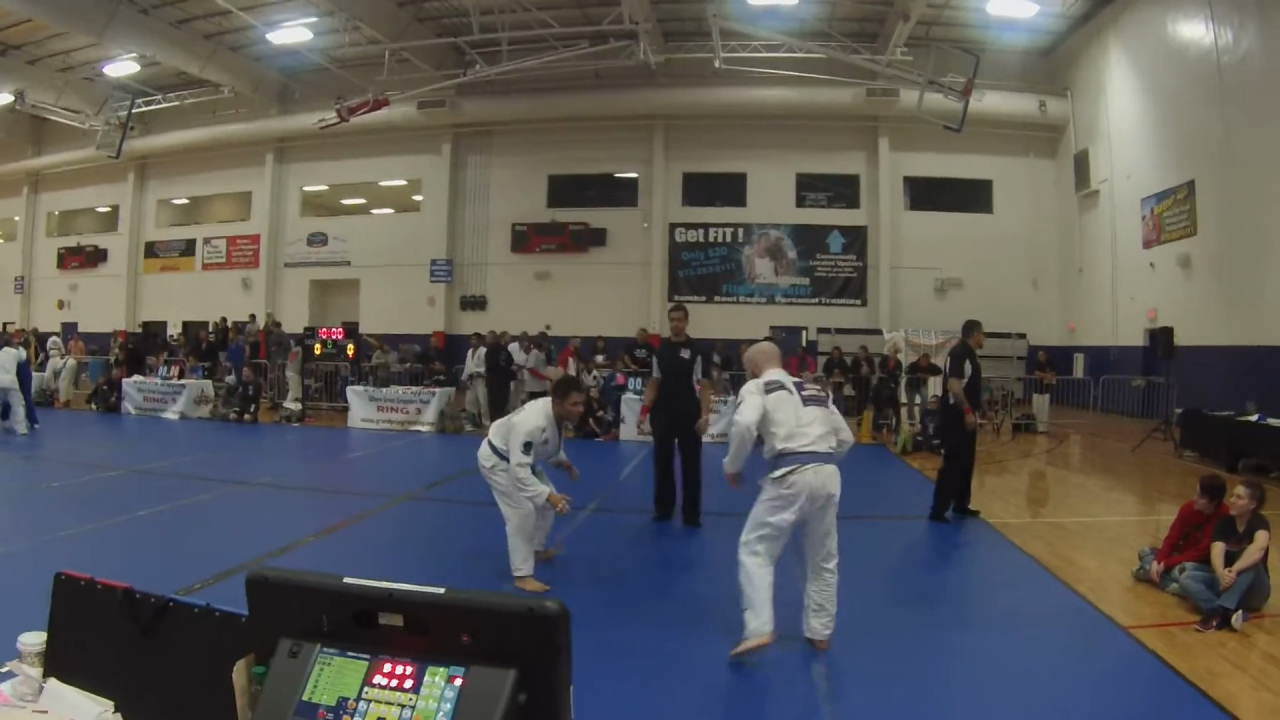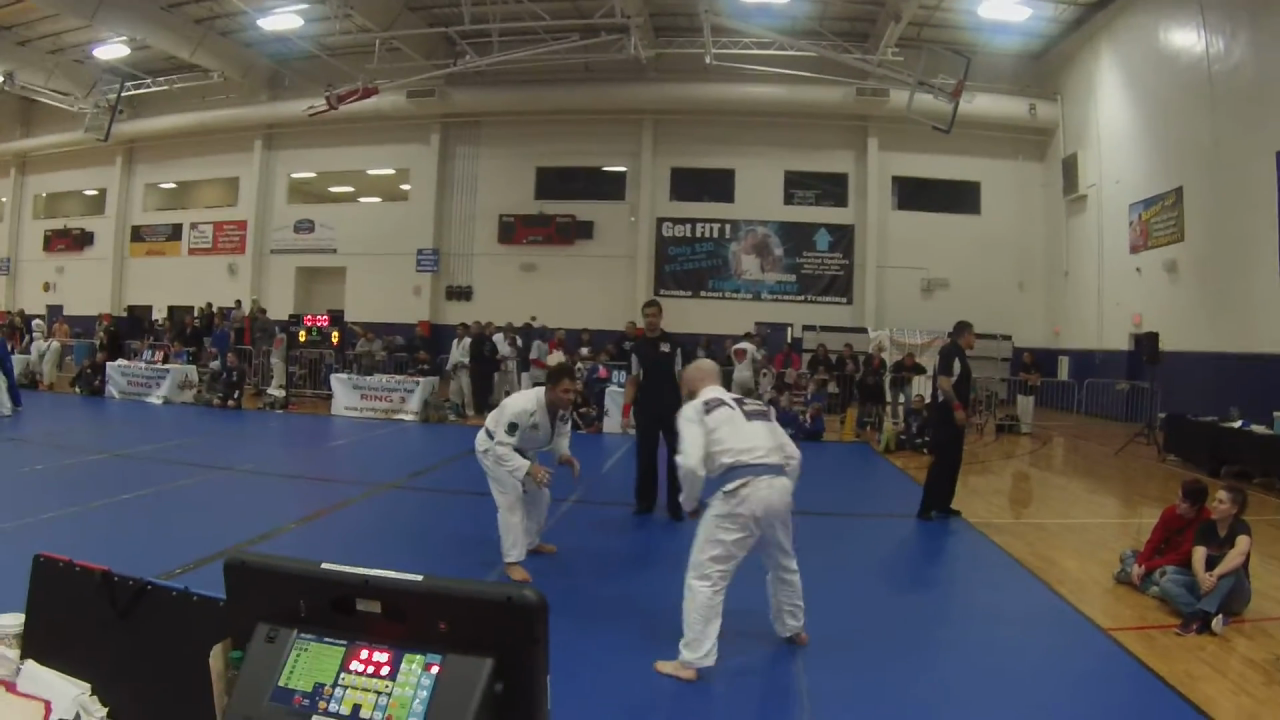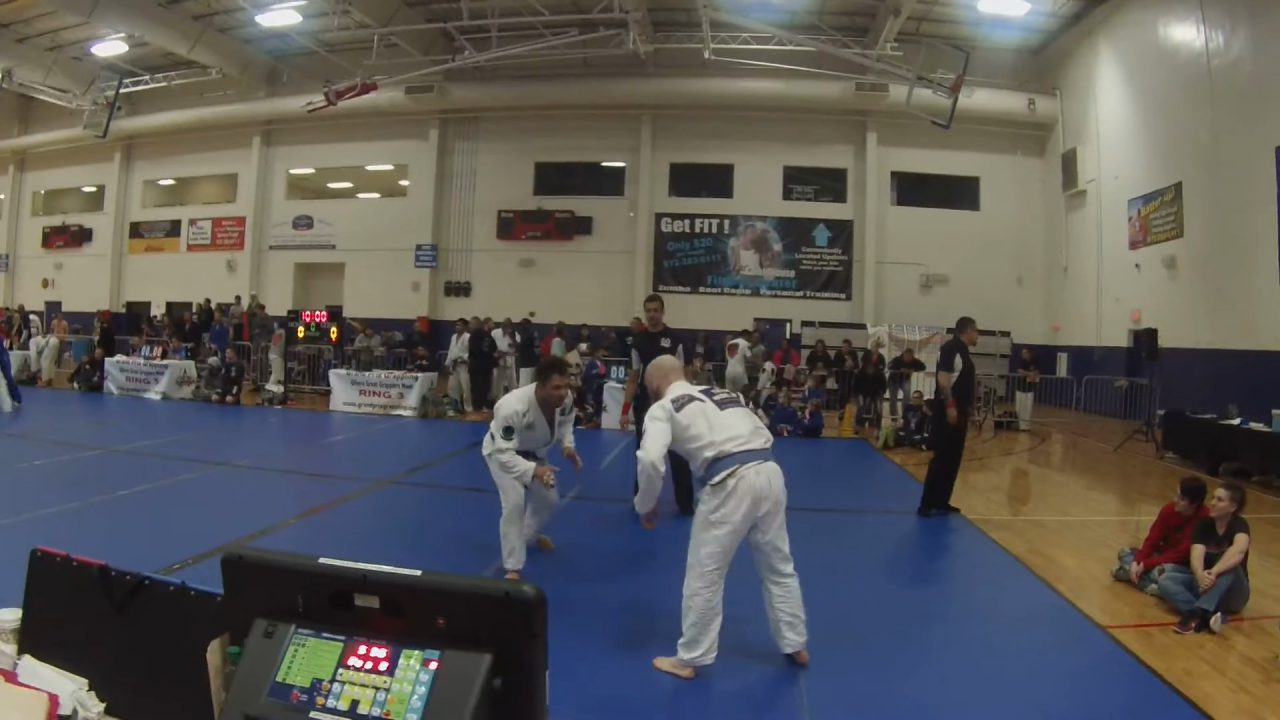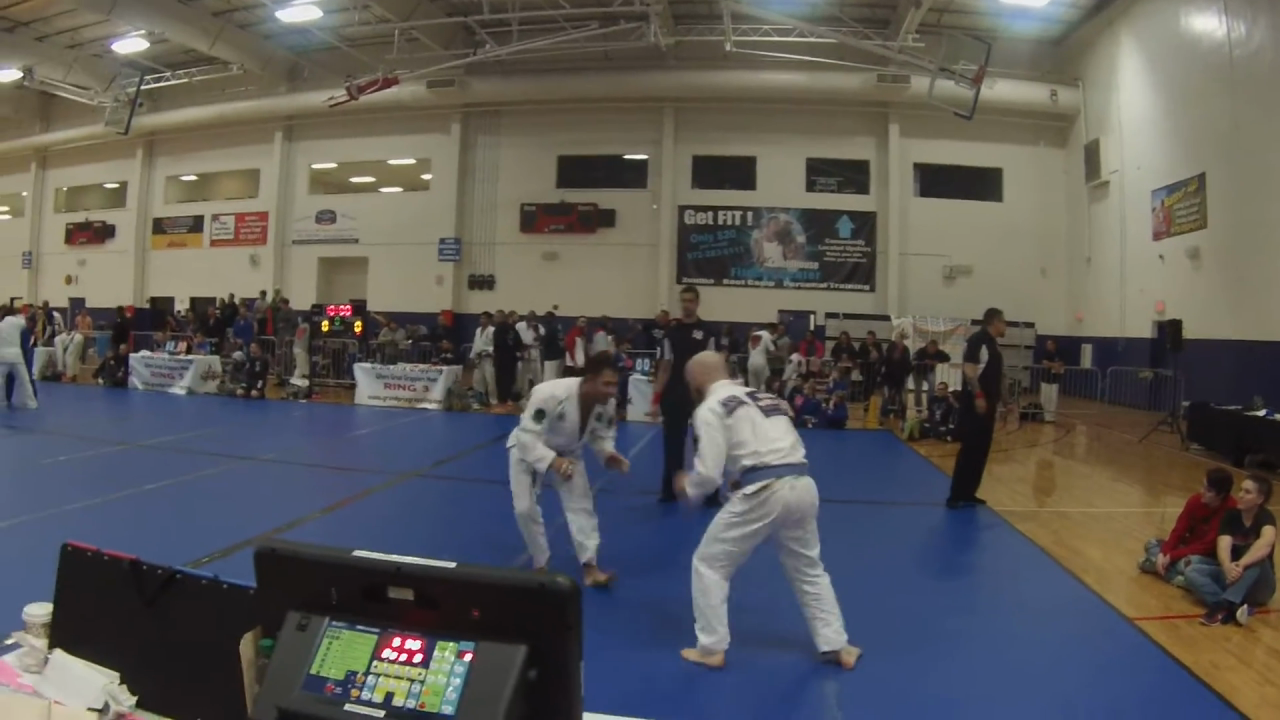
dt=0.3s
person 1, frame 1
left shoulder: (756, 388)
right shoulder: (815, 390)
left elbow: (743, 425)
right elbow: (845, 437)
left wrist: (732, 467)
left hip: (790, 478)
right hip: (827, 475)
left knee: (755, 550)
right knee: (822, 559)
left ankle: (759, 630)
right ankle: (819, 631)
person 1, frame 2
left shoulder: (694, 409)
right shoulder: (757, 406)
left elbow: (691, 464)
right elbow: (792, 456)
left wrist: (689, 502)
left hip: (741, 492)
right hip: (778, 486)
left knee: (705, 574)
right knee: (783, 563)
left ankle: (690, 661)
right ankle: (794, 629)
person 1, frame 3
left shoulder: (661, 409)
right shoulder: (725, 395)
left elbow: (651, 461)
right elbow: (766, 437)
left wrist: (644, 506)
left hip: (731, 484)
right hip: (769, 473)
left knee: (704, 573)
right knee: (779, 567)
left ankle: (688, 659)
right ankle: (796, 646)
person 1, frame 4
left shoulder: (710, 410)
right shoulder: (766, 399)
left elbow: (709, 473)
left wrist: (687, 485)
left hip: (764, 493)
right hip: (803, 487)
left knee: (709, 563)
right knee: (809, 570)
left ankle: (711, 648)
right ankle: (837, 647)
person 2, frame 1
left shoulder: (562, 414)
right shoulder: (530, 423)
left elbow: (554, 441)
right elbow: (519, 471)
left wrist: (563, 459)
right wrist: (548, 495)
left hip: (521, 458)
right hip: (498, 460)
left knee: (546, 504)
right knee: (522, 511)
left ankle: (537, 547)
right ankle: (522, 574)
person 2, frame 2
left shoulder: (562, 405)
right shoulder: (520, 407)
left elbow: (561, 432)
right elbow: (502, 449)
left wrist: (564, 454)
right wrist: (529, 469)
left hip: (521, 448)
right hip: (494, 447)
left knee: (539, 495)
right knee: (512, 499)
left ankle: (531, 542)
right ankle: (512, 562)
person 2, frame 3
left shoulder: (564, 398)
right shoulder: (511, 407)
left elbow: (565, 420)
right elbow: (504, 454)
left wrist: (567, 445)
right wrist: (534, 471)
left hip: (535, 451)
right hip: (502, 452)
left knee: (548, 497)
right knee: (515, 502)
left ankle: (530, 535)
right ankle: (512, 568)
person 2, frame 4
left shoulder: (607, 404)
right shoulder: (550, 394)
left elbow: (602, 435)
right elbow: (527, 436)
left wrist: (608, 455)
right wrist: (552, 461)
left hip: (565, 452)
right hip: (528, 448)
left knee: (580, 502)
right knee: (525, 507)
left ankle: (589, 567)
right ankle: (541, 563)
person 3, frame 1
left shoulder: (696, 351)
right shoulder: (661, 351)
left elbow: (704, 387)
right elbow: (653, 384)
left wrist: (705, 415)
right wrist: (644, 410)
left hip: (689, 416)
right hip: (663, 415)
left knee: (691, 465)
right knee: (663, 463)
left ankle: (691, 514)
right ankle: (663, 509)
person 3, frame 2
left shoulder: (673, 344)
right shoulder: (638, 347)
left elbow: (682, 378)
right elbow: (632, 382)
right wrist: (626, 411)
left hip: (670, 408)
right hip: (646, 409)
left knee: (675, 456)
right knee: (645, 457)
left ankle: (675, 506)
right ankle: (645, 502)
person 3, frame 3
left shoulder: (674, 340)
right shoulder: (639, 341)
right elbow: (633, 378)
right wrist: (625, 409)
right hip: (645, 403)
left knee: (678, 453)
left ankle: (685, 502)
person 3, frame 4
left shoulder: (707, 332)
right shoulder: (671, 332)
right elbow: (664, 368)
right wrist: (656, 399)
right hip: (674, 395)
right knee: (672, 445)
left ankle: (710, 494)
right ankle: (670, 491)
person 4, frame 1
left shoulder: (969, 354)
right shoulder: (959, 353)
right elbow: (953, 386)
right wrist: (968, 411)
left hip: (965, 416)
right hip: (955, 417)
left knee: (966, 462)
right knee: (952, 464)
left ankle: (960, 505)
right ankle: (938, 510)
person 4, frame 2
left shoulder: (960, 354)
right shoulder: (949, 352)
right elbow: (943, 383)
left wrist: (963, 410)
right wrist: (957, 408)
left hip: (955, 415)
right hip: (945, 415)
left knee: (953, 462)
right knee: (942, 461)
left ankle: (943, 505)
right ankle: (926, 507)
person 4, frame 3
left shoulder: (963, 351)
right shoulder: (951, 348)
right elbow: (942, 378)
left wrist: (969, 409)
right wrist: (950, 405)
left hip: (959, 412)
right hip: (948, 411)
left knee: (953, 459)
right knee: (942, 458)
left ankle: (941, 502)
right ankle: (927, 504)
person 4, frame 4
left shoulder: (992, 343)
right shoulder: (977, 340)
right elbow: (969, 370)
left wrist: (1003, 400)
right wrist: (978, 395)
left hip: (988, 404)
right hip: (975, 403)
left knee: (981, 451)
right knee: (970, 449)
left ankle: (968, 493)
right ankle: (956, 495)
